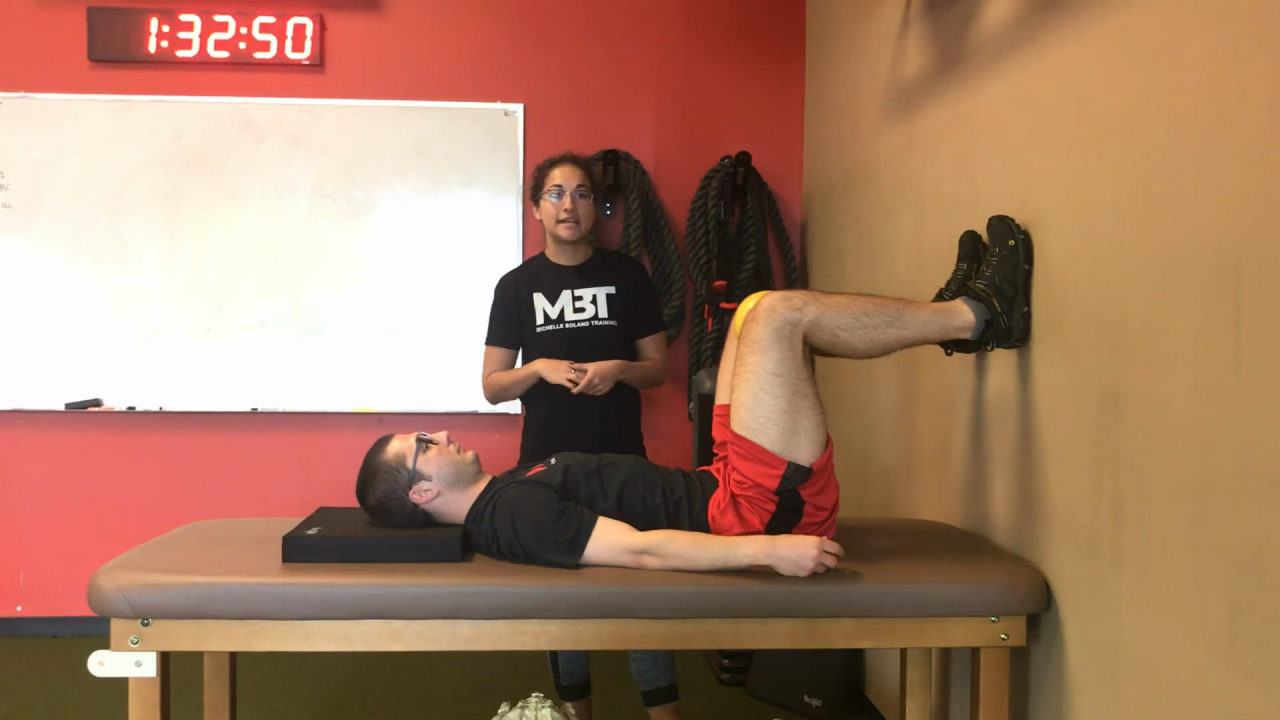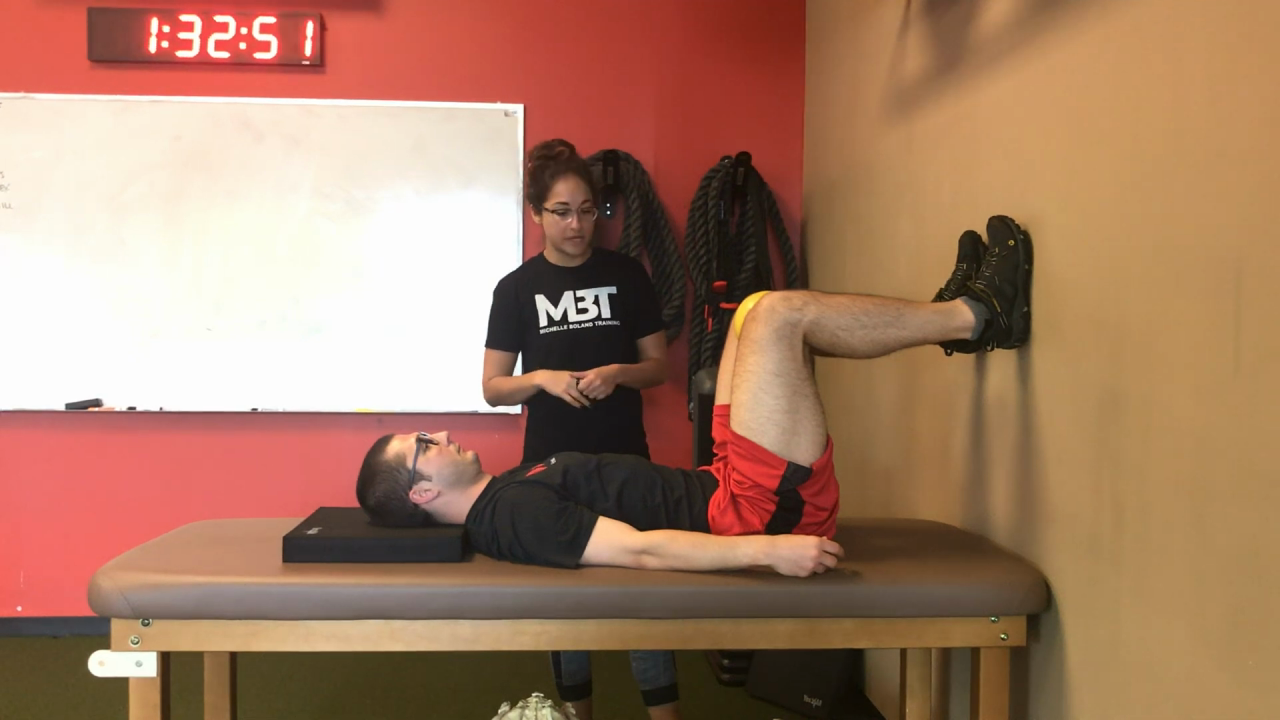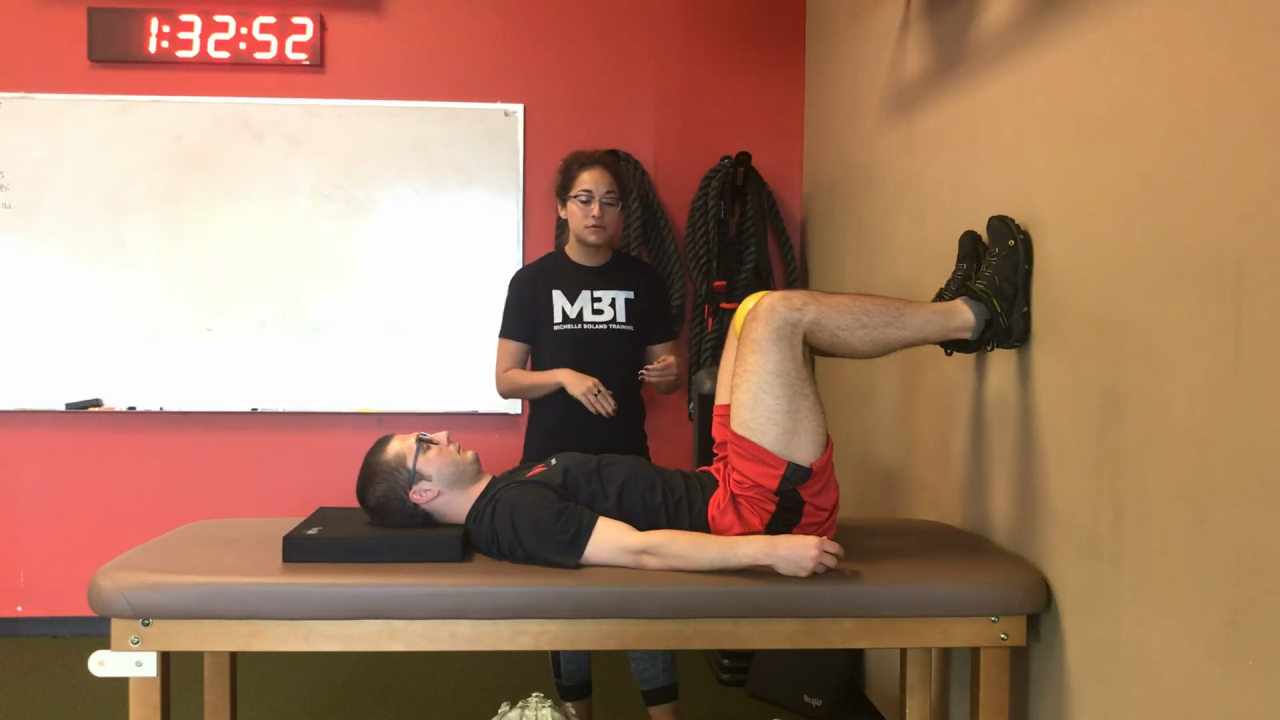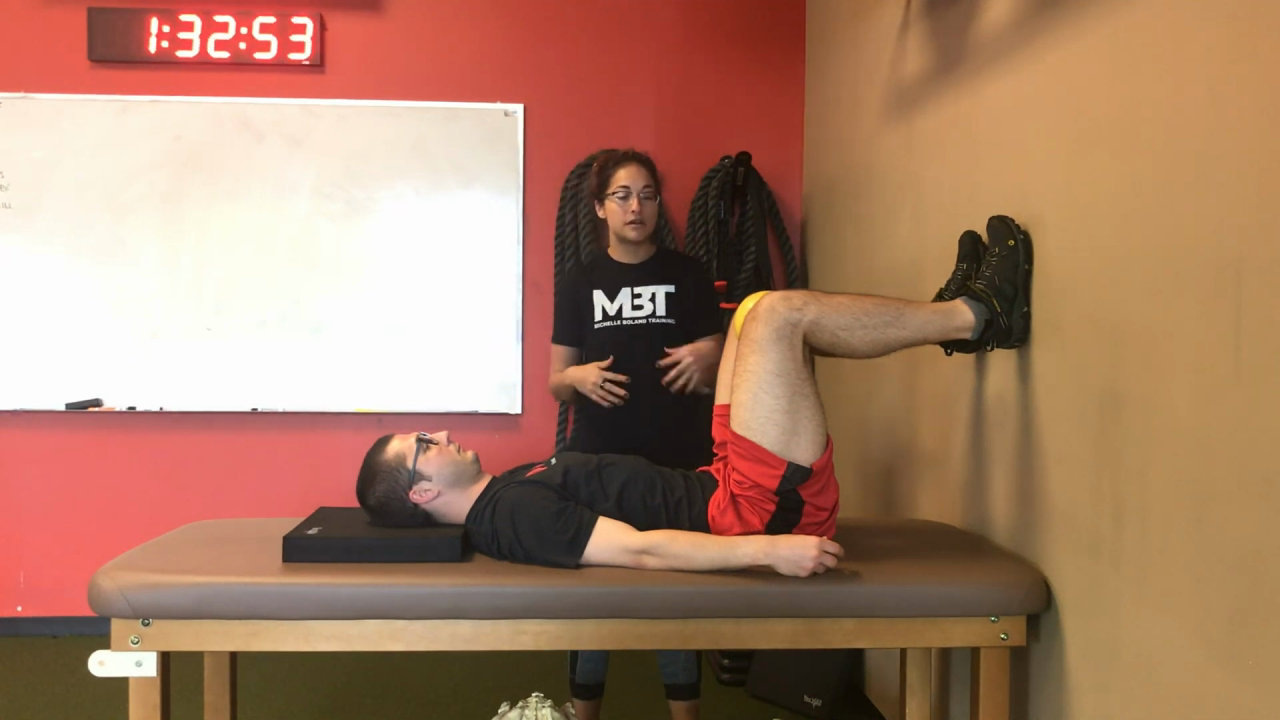
dt=1s
person 1, frame 1
left shoulder: (508, 493)
right shoulder: (514, 516)
right elbow: (638, 551)
right wrist: (768, 550)
left hip: (721, 490)
right hip: (752, 510)
left knee: (762, 313)
right knee: (779, 313)
left ankle: (959, 312)
right ankle: (976, 314)
person 1, frame 2
left shoulder: (507, 493)
right shoulder: (514, 514)
right elbow: (640, 551)
right wrist: (769, 548)
left hip: (722, 490)
right hip: (753, 508)
left knee: (765, 315)
right knee: (777, 315)
left ankle: (958, 315)
right ankle: (973, 317)
person 1, frame 3
left shoulder: (509, 492)
right shoulder: (513, 515)
right elbow: (641, 550)
right wrist: (769, 548)
left hip: (724, 492)
right hip: (755, 509)
left knee: (765, 316)
right knee: (777, 314)
left ankle: (961, 314)
right ankle: (976, 315)
person 1, frame 4
left shoulder: (507, 490)
right shoulder: (512, 514)
right elbow: (640, 550)
right wrist: (770, 548)
left hip: (720, 489)
right hip: (752, 509)
left knee: (760, 311)
right knee: (779, 312)
left ankle: (958, 313)
right ankle: (976, 314)
person 2, frame 1
left shoulder: (627, 274)
right shoulder: (517, 285)
left elbow: (658, 367)
right elbow: (492, 386)
left wrist: (618, 369)
right wrist: (540, 368)
left hip: (620, 458)
right hip: (547, 462)
person 2, frame 2
left shoulder: (627, 274)
right shoulder: (516, 288)
left elbow: (658, 365)
right elbow: (493, 387)
left wrist: (618, 374)
right wrist: (542, 378)
left hip: (624, 460)
right hip: (551, 465)
person 2, frame 3
left shoulder: (644, 280)
right shoulder: (533, 281)
left elbow: (660, 370)
right elbow: (506, 379)
left wrist: (669, 372)
right wrist: (564, 376)
left hip: (625, 459)
right hip: (553, 462)
person 2, frame 4
left shoulder: (689, 275)
right shoulder: (580, 284)
left elbow: (716, 371)
right elbow: (555, 382)
left wrist: (706, 362)
right wrist: (578, 379)
left hip: (677, 460)
right hip: (601, 462)
